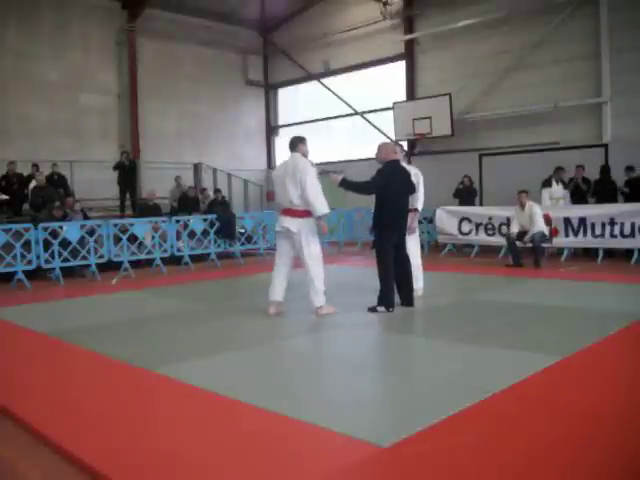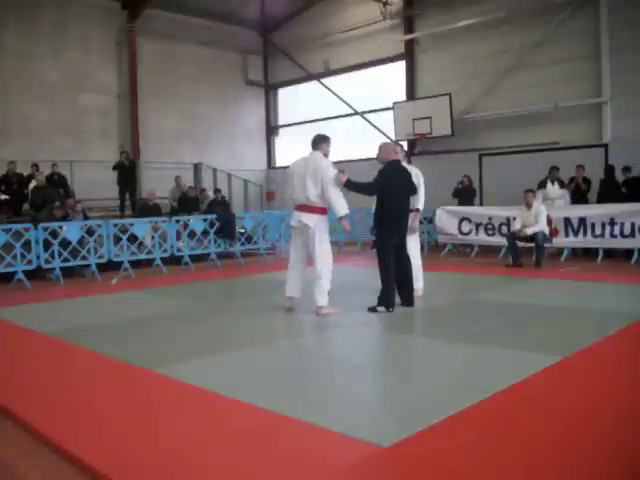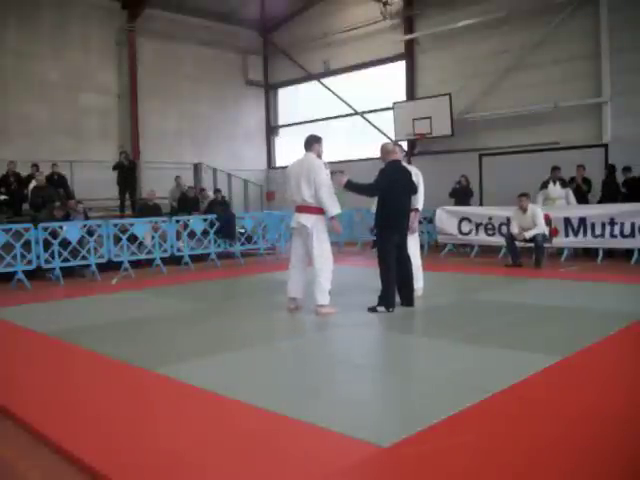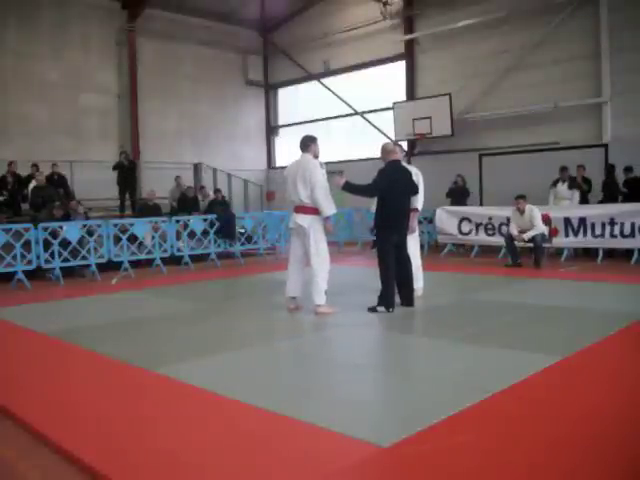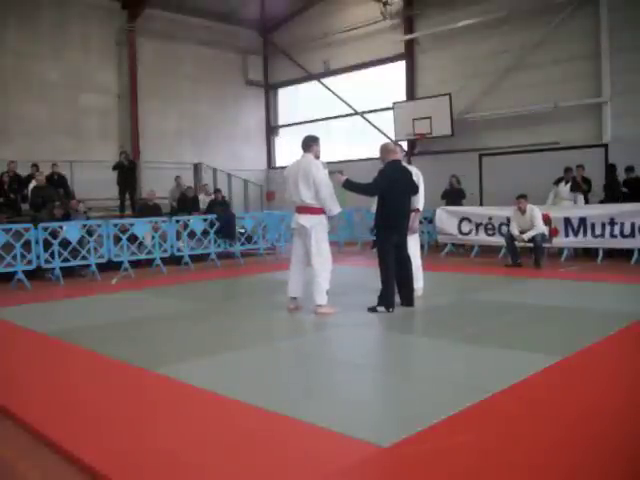
dt=0.4s
person 1, frame 1
left shoulder: (279, 169)
right shoulder: (304, 165)
right elbow: (312, 192)
right wrist: (321, 217)
left hip: (284, 219)
right hip: (302, 220)
left knee: (281, 263)
right knee: (314, 263)
left ankle: (274, 304)
right ankle: (320, 305)
person 1, frame 2
left shoulder: (296, 164)
right shoulder: (325, 164)
left elbow: (291, 191)
right elbow: (332, 192)
right wrist: (342, 217)
left hip: (298, 215)
right hip: (316, 217)
left knee: (296, 259)
right knee: (322, 261)
left ankle: (290, 299)
right ankle: (322, 305)
person 1, frame 3
left shoulder: (293, 167)
right shoulder: (317, 164)
left elbow: (290, 193)
right elbow: (324, 192)
right wrist: (333, 217)
left hip: (298, 216)
right hip: (315, 217)
left knee: (297, 260)
right knee: (323, 260)
left ankle: (293, 300)
right ankle: (322, 304)
person 1, frame 4
left shoulder: (291, 168)
right shoulder: (314, 164)
left elbow: (290, 194)
right elbow: (320, 192)
right wrist: (327, 217)
left hip: (297, 216)
right hip: (312, 217)
left knee: (296, 259)
right knee: (320, 260)
left ankle: (292, 300)
right ankle: (320, 303)
person 1, frame 5
left shoulder: (291, 168)
right shoulder: (315, 165)
left elbow: (289, 195)
right elbow: (326, 192)
right wrist: (334, 214)
left hip: (299, 216)
right hip: (314, 217)
left knee: (298, 259)
right knee: (321, 260)
left ankle: (293, 300)
right ankle: (321, 304)
person 2, frame 1
left shoulder: (385, 172)
right shoulder: (403, 172)
left elbow: (368, 188)
right elbow: (411, 189)
left wrist: (342, 182)
left hip: (386, 223)
right hip: (399, 222)
left knee: (385, 261)
right knee: (401, 259)
left ankle: (386, 302)
right ankle: (407, 298)
person 2, frame 2
left shoulder: (387, 172)
right shoulder: (404, 171)
left elbow: (371, 188)
right elbow: (412, 190)
left wrist: (346, 182)
left hip: (387, 223)
right hip: (400, 222)
left knee: (386, 261)
right knee: (401, 259)
left ankle: (386, 302)
right ankle: (407, 298)
person 2, frame 3
left shoulder: (387, 172)
right shoulder: (405, 171)
left elbow: (373, 189)
right elbow: (413, 190)
left wrist: (348, 184)
left hip: (388, 222)
right hip: (401, 222)
left knee: (387, 261)
right knee: (402, 258)
left ankle: (387, 302)
right ankle: (407, 298)
person 2, frame 4
left shoulder: (386, 172)
right shoulder: (405, 172)
left elbow: (371, 190)
right elbow: (414, 190)
left wrist: (345, 185)
left hip: (387, 223)
right hip: (401, 222)
left knee: (387, 261)
right knee: (402, 258)
left ankle: (386, 302)
right ankle: (407, 298)
person 2, frame 5
left shoulder: (387, 172)
right shoulder: (405, 171)
left elbow: (371, 189)
right elbow: (414, 190)
left wrist: (346, 182)
left hip: (387, 223)
right hip: (401, 222)
left knee: (387, 261)
right knee: (402, 258)
left ankle: (386, 302)
right ankle: (407, 298)
person 3, frame 1
left shoulder: (413, 172)
left elbow: (418, 196)
left wrist: (414, 218)
left hip: (407, 217)
left knee: (411, 252)
left ankle: (416, 287)
person 3, frame 2
left shoulder: (414, 172)
left elbow: (419, 197)
left wrist: (416, 219)
left hip: (407, 218)
left knee: (411, 253)
left ankle: (416, 286)
person 3, frame 3
left shoulder: (413, 172)
left elbow: (419, 197)
left wrist: (415, 220)
left hip: (407, 218)
left knee: (411, 252)
left ankle: (416, 286)
person 3, frame 4
left shoulder: (412, 172)
right shoulder: (386, 174)
left elbow: (418, 197)
right elbow: (379, 196)
left wrist: (413, 220)
right wrist: (377, 219)
left hip: (406, 218)
right hip: (389, 220)
left knee: (411, 253)
right knee: (391, 254)
left ankle: (416, 286)
right ankle: (398, 285)
person 3, frame 5
left shoulder: (413, 172)
right shoulder: (386, 174)
left elbow: (418, 197)
right elbow: (380, 197)
left wrist: (415, 219)
right wrist: (377, 219)
left hip: (407, 218)
right hip: (390, 220)
left knee: (411, 253)
right knee: (391, 254)
left ankle: (416, 286)
right ankle: (396, 285)
